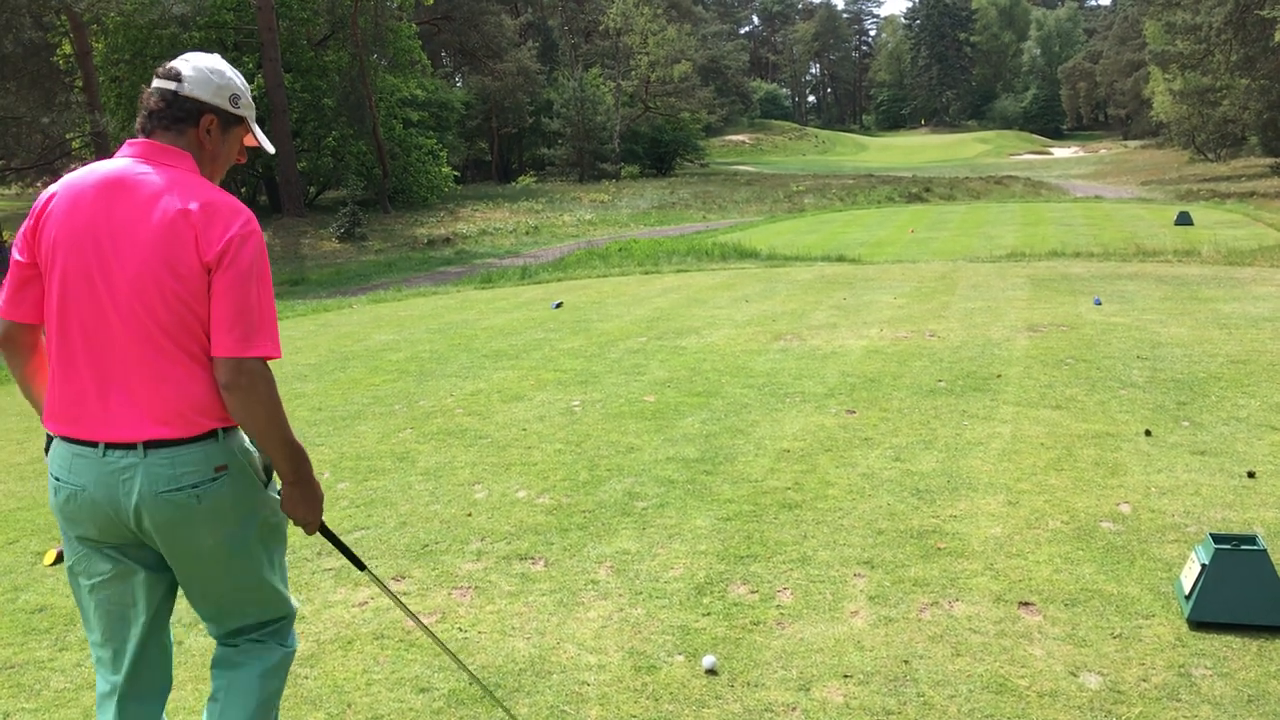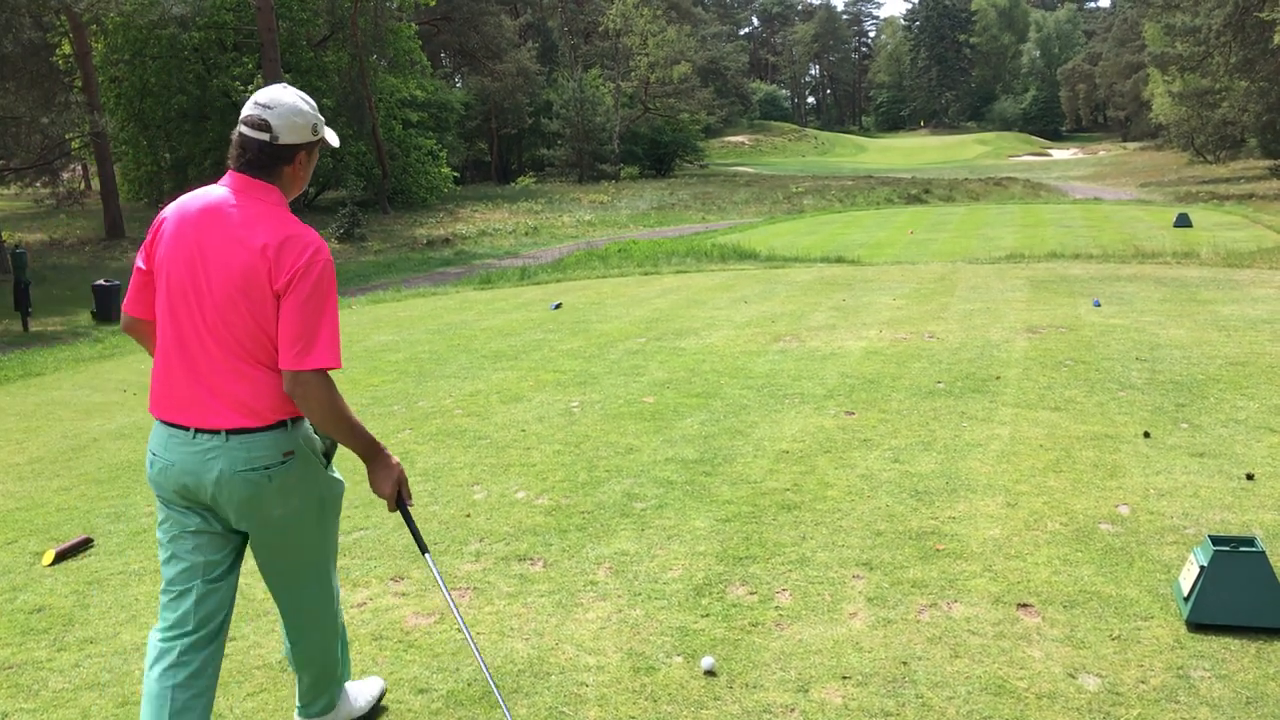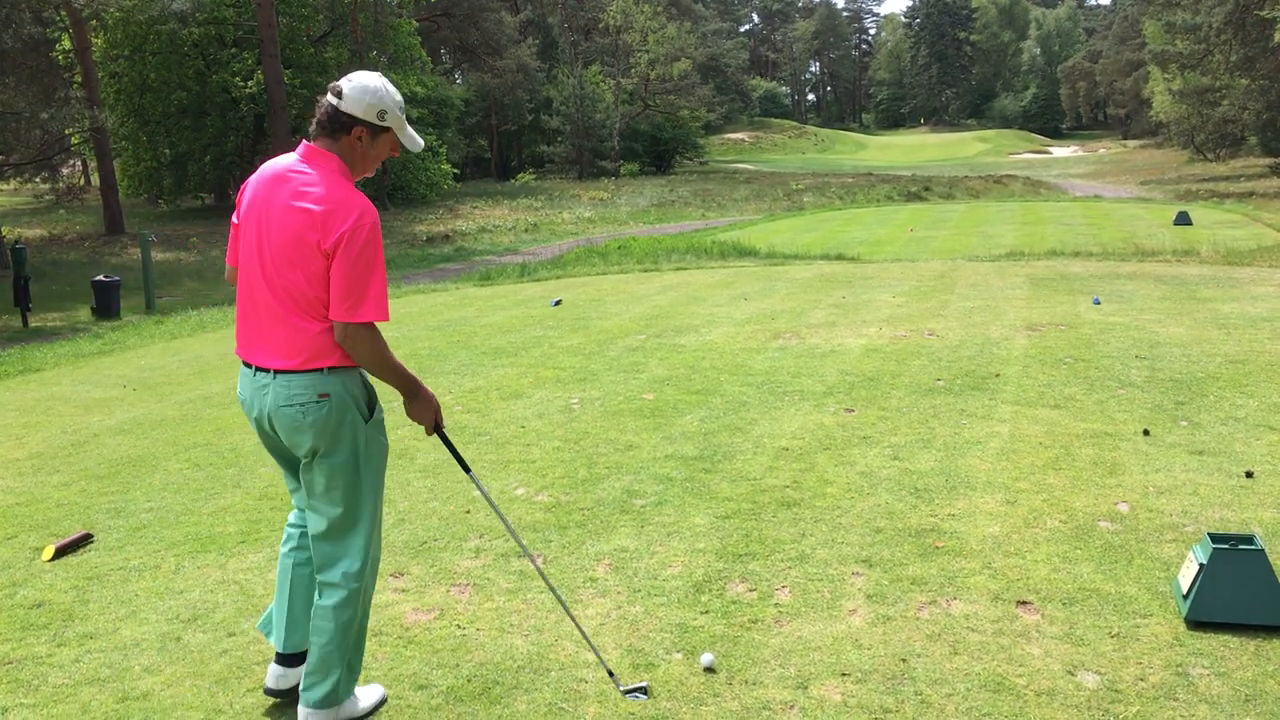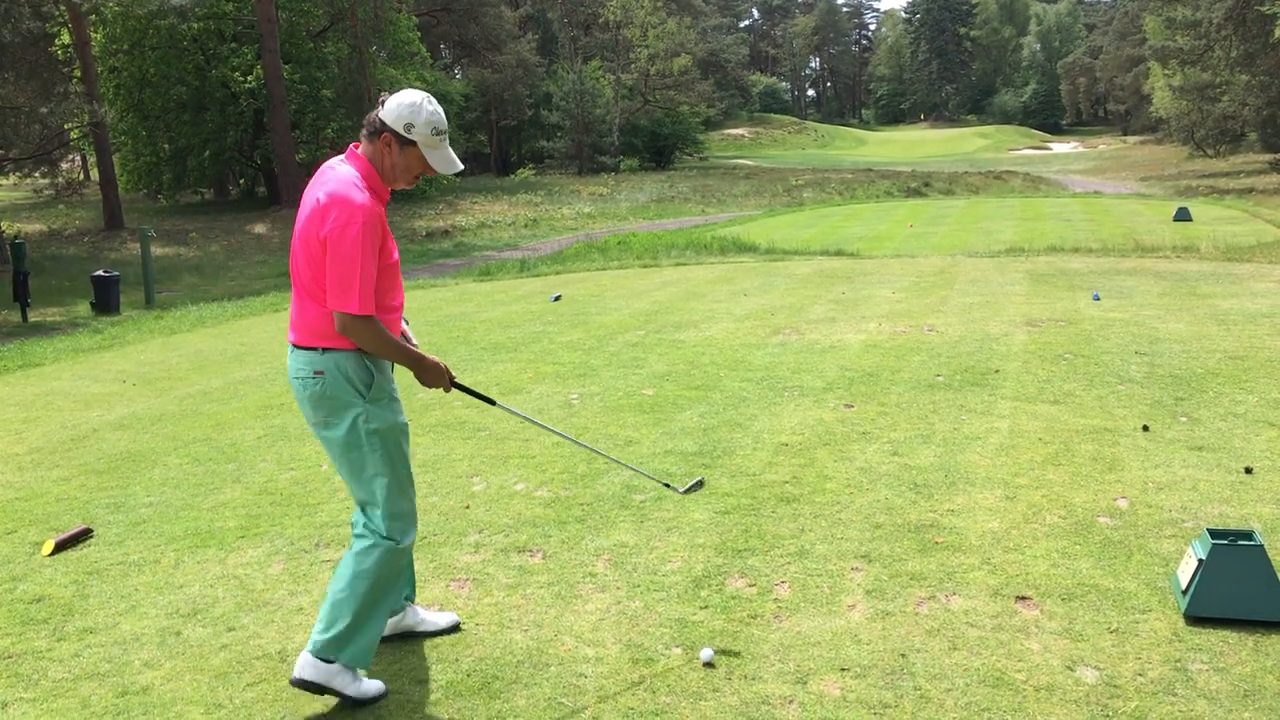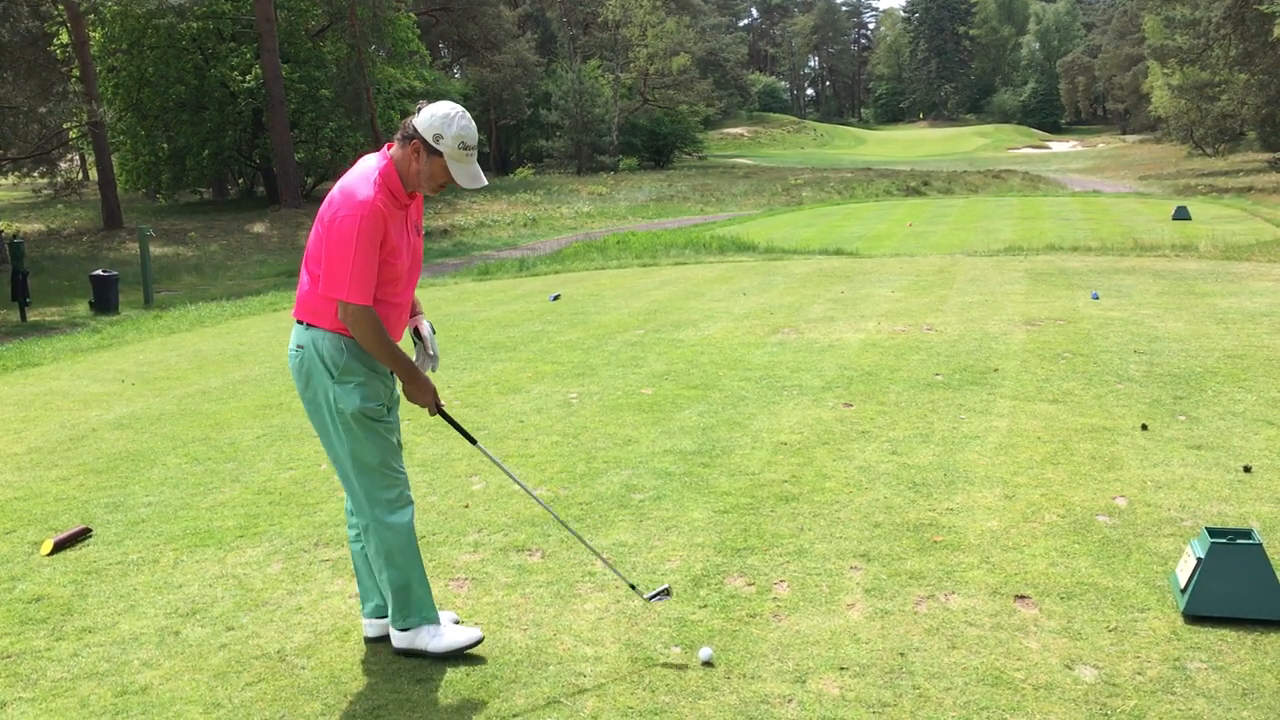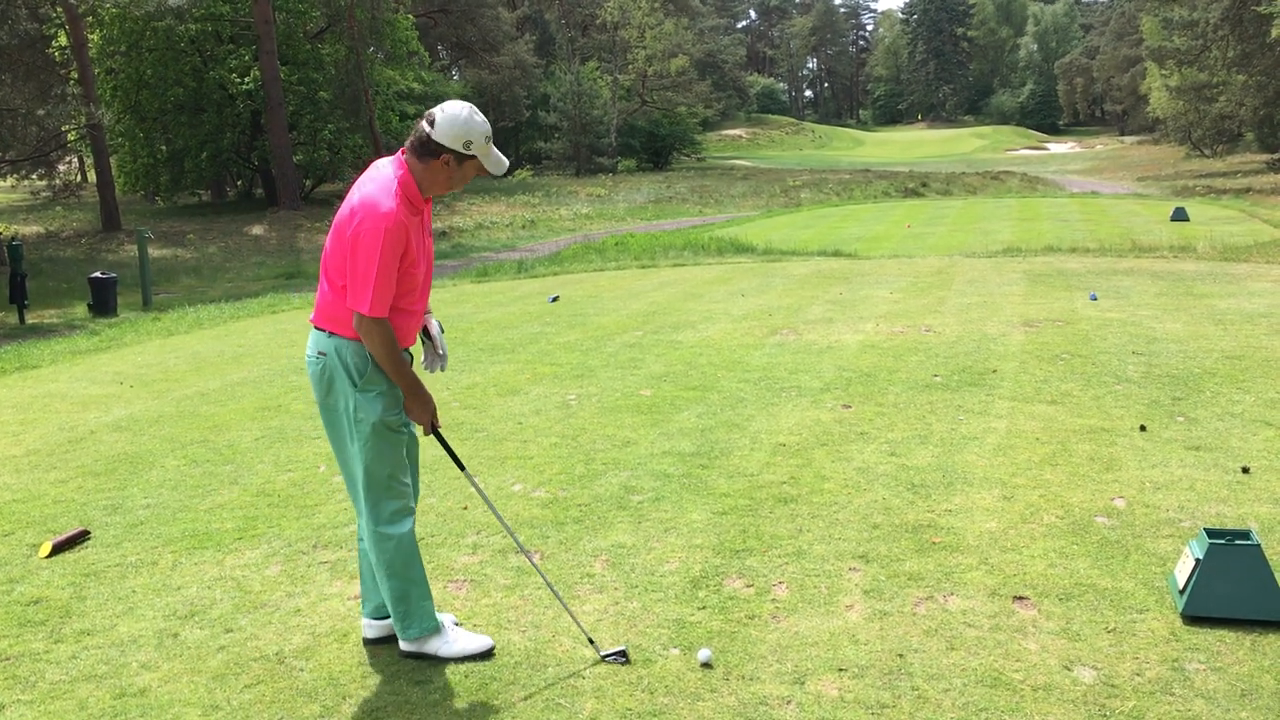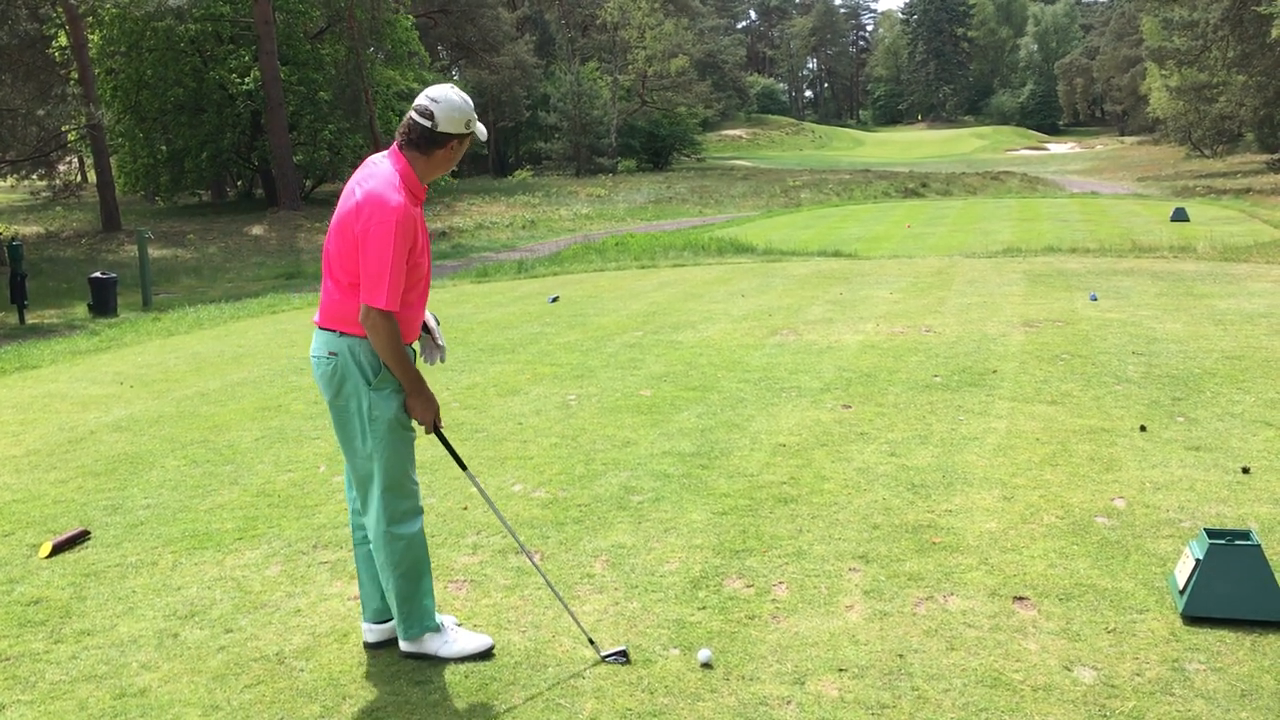
dt=0.4s
person 1, frame 1
left shoulder: (60, 198)
right shoulder: (225, 219)
right elbow: (238, 377)
left wrist: (59, 412)
right wrist: (296, 473)
left hip: (80, 472)
right hip: (193, 471)
right knee: (258, 632)
person 1, frame 2
left shoulder: (175, 216)
right shoulder: (301, 248)
left elbow: (137, 322)
right elbow: (305, 385)
right wrist: (375, 457)
left hip: (175, 451)
right hip: (266, 456)
left knee: (184, 624)
right knee: (307, 595)
person 1, frame 3
left shoulder: (262, 179)
right shoulder: (352, 212)
left elbow: (238, 272)
right elbow: (355, 335)
right wrist: (414, 391)
left hip: (257, 384)
right hip: (323, 395)
left knee: (310, 517)
right knee: (344, 552)
left ankle: (289, 658)
person 1, frame 4
left shoulder: (339, 175)
right shoulder: (355, 205)
right elbow: (353, 321)
left wrist: (393, 320)
right wrist: (419, 363)
left hip: (322, 362)
right hip: (342, 372)
left knee: (380, 501)
right knee: (388, 518)
left ankle: (392, 607)
right ankle: (328, 656)
person 1, frame 5
left shoulder: (405, 188)
right shoulder: (362, 202)
right elbow: (353, 311)
left wrist: (419, 321)
right wrist: (410, 374)
left hip: (362, 353)
right hip: (335, 357)
left knee: (372, 491)
right knee: (383, 493)
left ankle: (383, 612)
right ankle: (412, 623)
person 1, frame 6
left shoulder: (411, 184)
right shoulder: (383, 212)
right elbow: (367, 322)
left wrist: (427, 321)
right wrist: (414, 393)
left hip: (375, 356)
right hip: (352, 362)
left knee: (394, 490)
right knee: (386, 501)
left ankle: (384, 611)
right ankle: (417, 629)
person 1, frame 7
left shoulder: (386, 170)
right shoulder: (390, 204)
right elbow: (375, 316)
left wrist: (421, 315)
right wrist: (417, 389)
left hip: (363, 353)
right hip: (361, 359)
left knee: (373, 496)
right knee: (392, 502)
left ankle: (385, 615)
right ankle: (417, 630)
